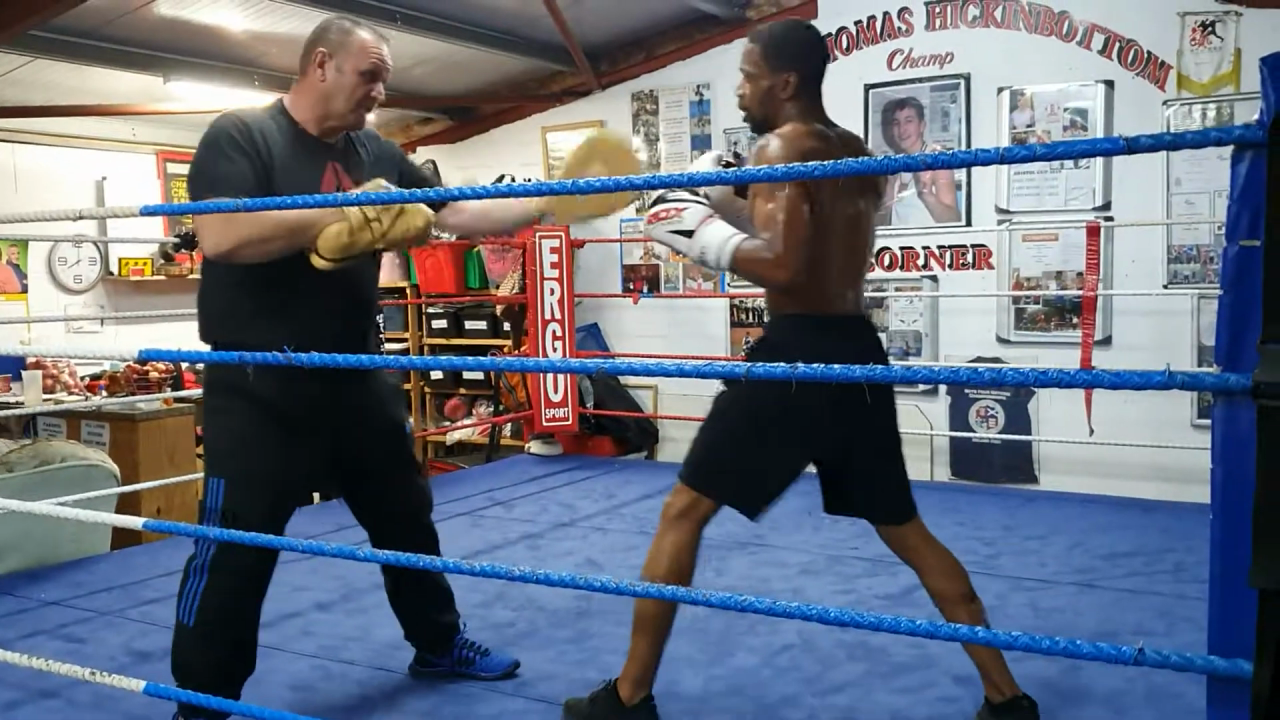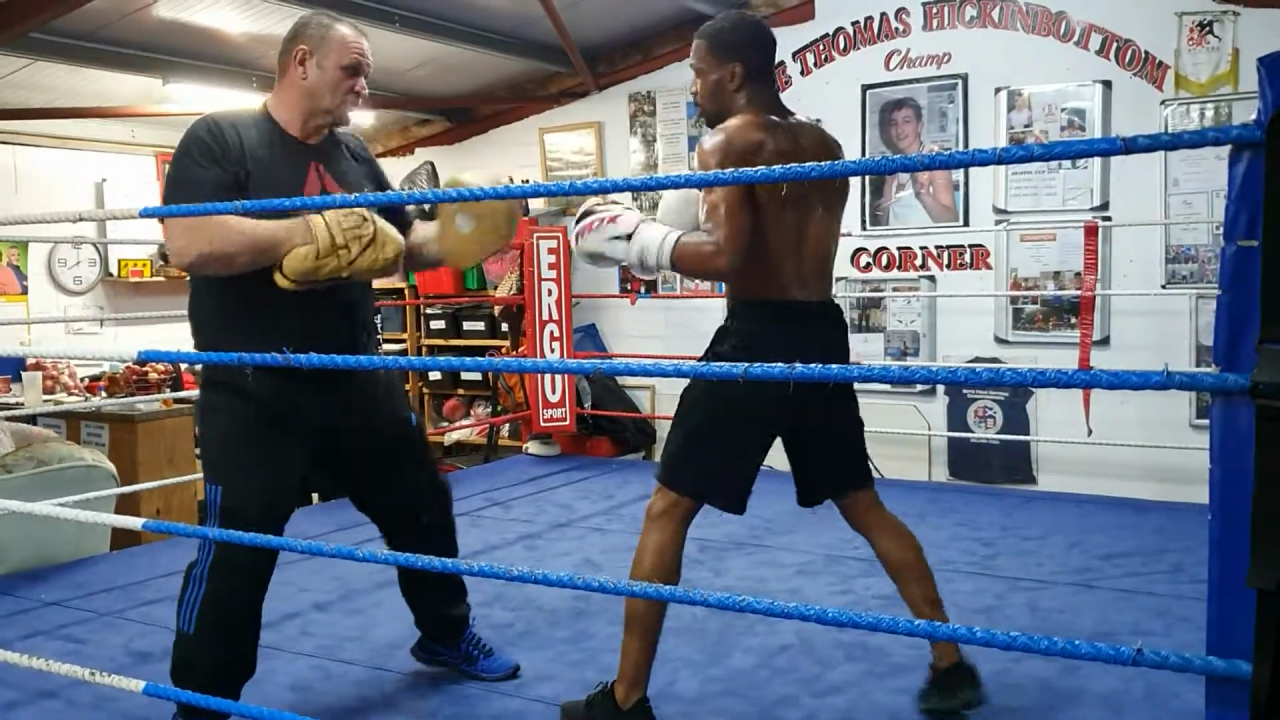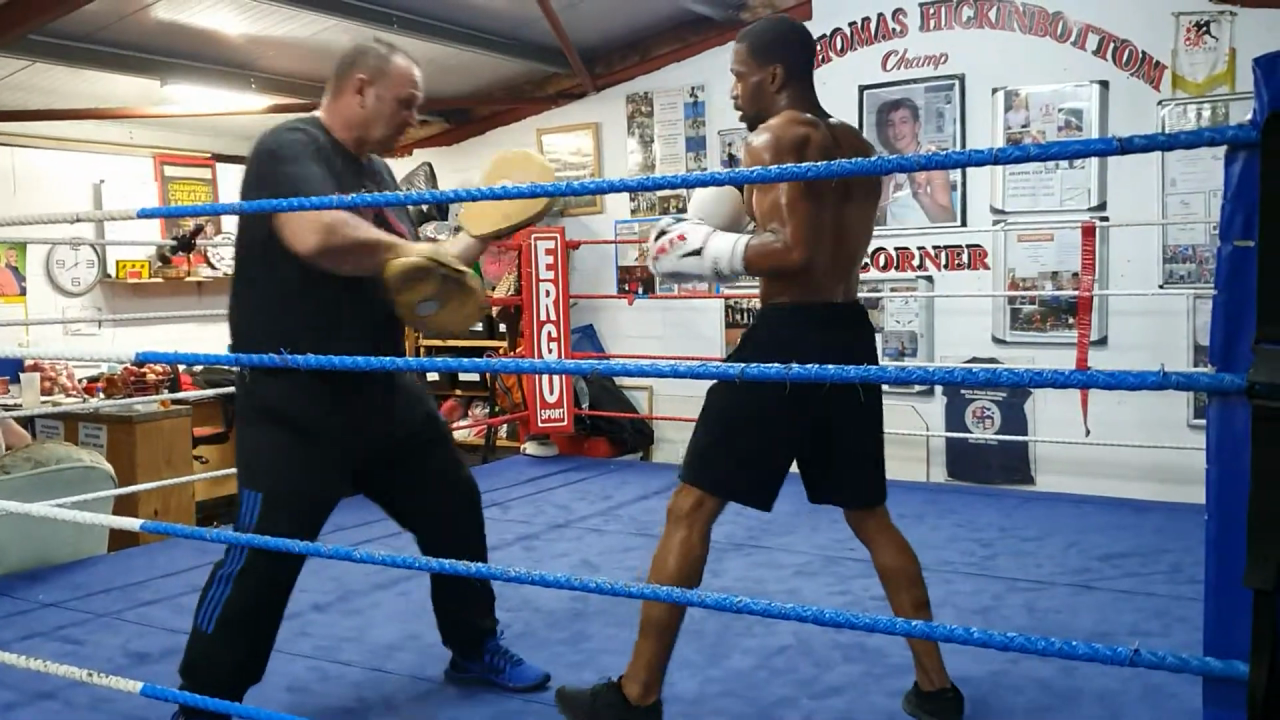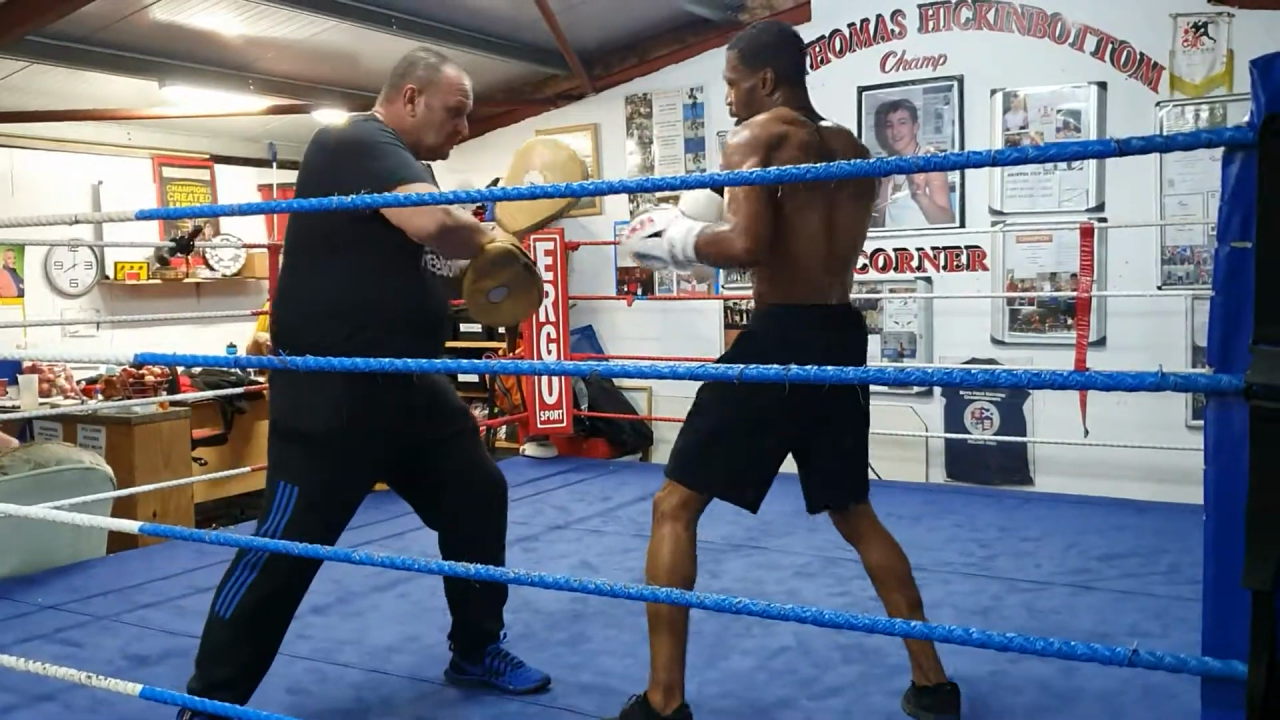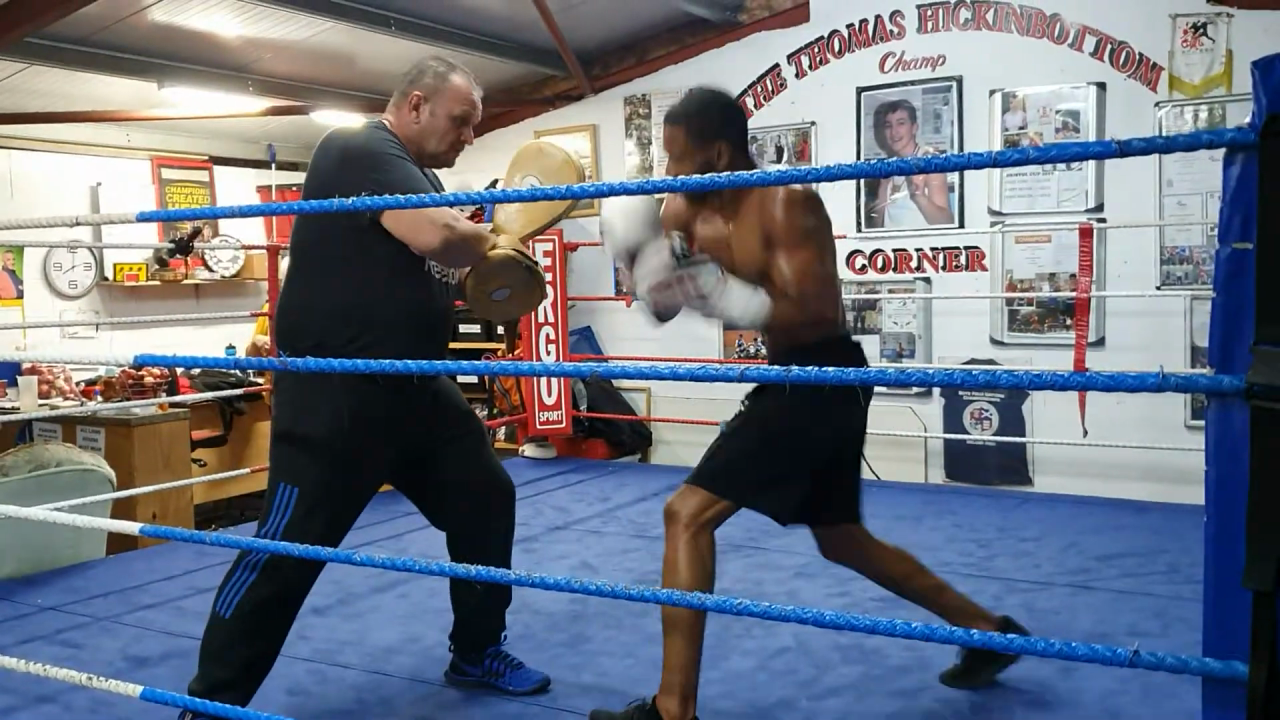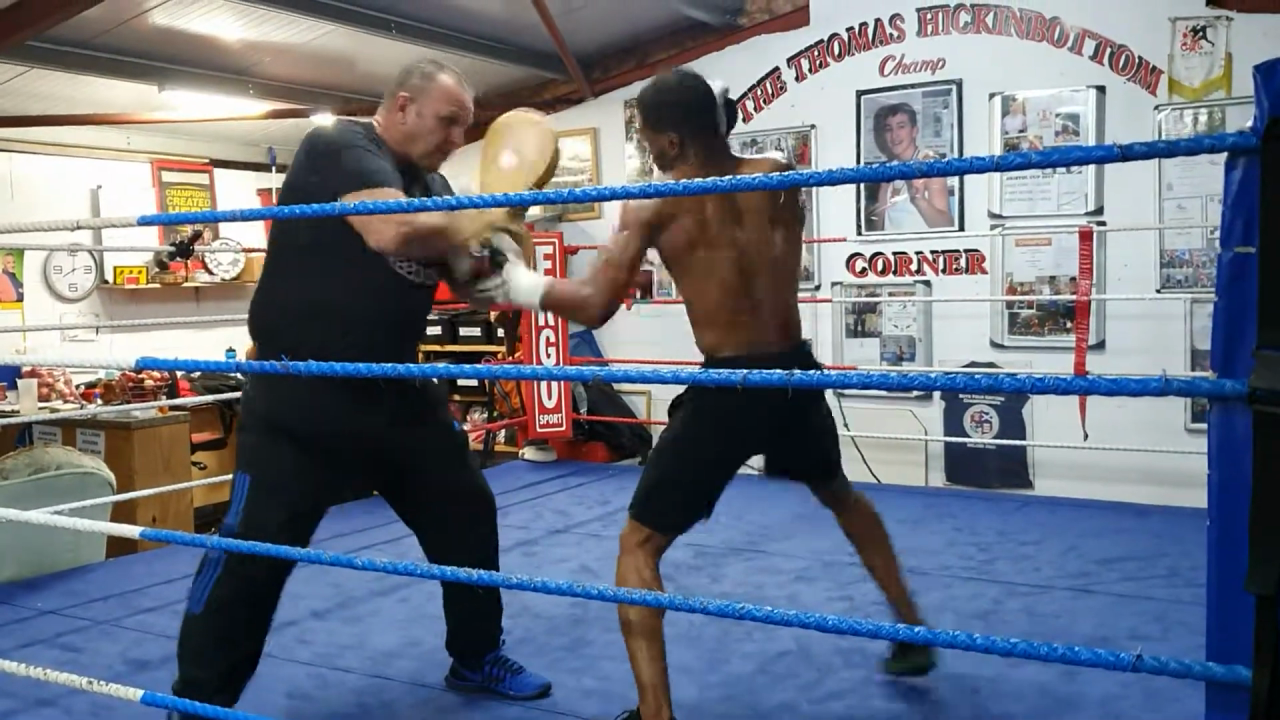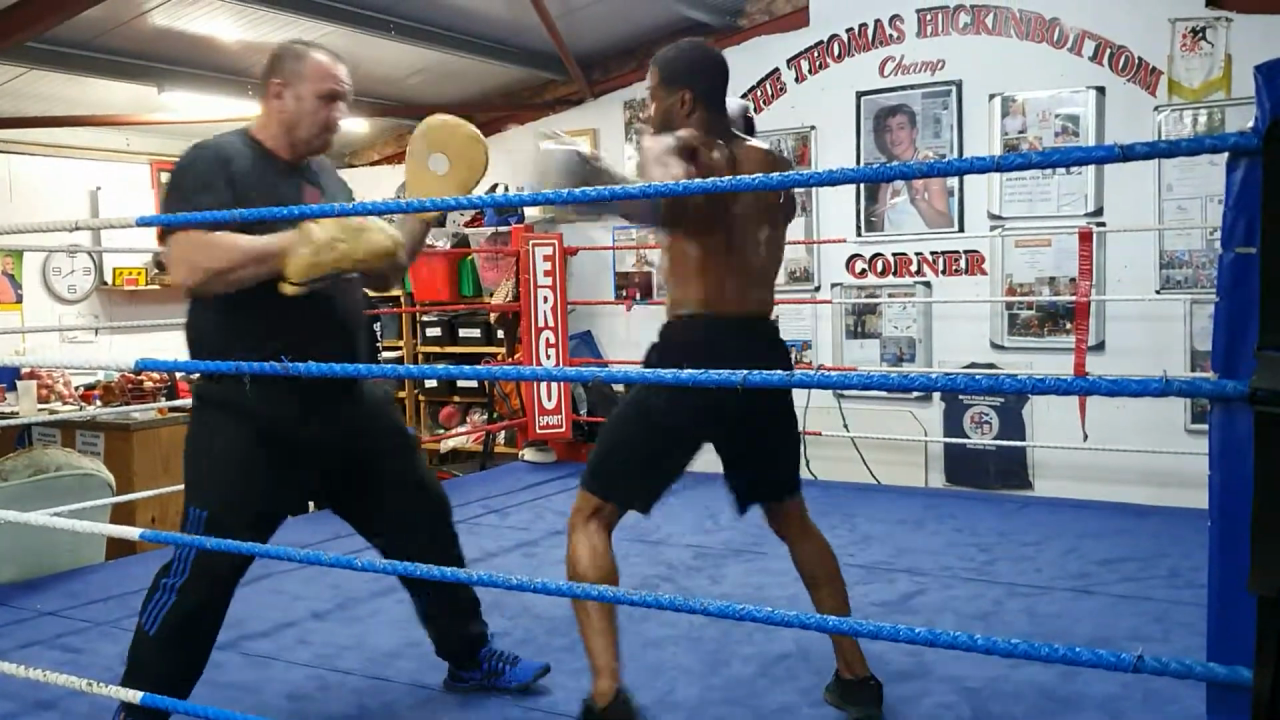
dt=0.3s
person 1, frame 1
left shoulder: (783, 147)
right shoulder: (857, 155)
left elbow: (786, 268)
left wrist: (701, 233)
right wrist: (738, 208)
left hip: (795, 352)
right hip: (857, 350)
left knee: (684, 514)
right knee: (905, 531)
person 1, frame 2
left shoulder: (727, 143)
right shoulder: (823, 145)
left elbow: (728, 259)
left wrist: (634, 238)
left hip: (758, 340)
right hip: (821, 336)
left knee: (668, 512)
right knee: (864, 505)
person 1, frame 3
left shoulder: (774, 139)
right shoulder: (858, 147)
left elbow: (796, 252)
left wrist: (704, 250)
right wrist: (744, 234)
left hip: (787, 340)
right hip: (849, 338)
left knee: (690, 509)
right knee: (870, 515)
person 1, frame 4
left shoulder: (757, 136)
right shoulder: (851, 149)
left elbow: (745, 245)
left wrist: (671, 236)
right wrist: (698, 226)
left hip: (779, 343)
right hip: (840, 339)
left knee: (675, 508)
right knee: (851, 512)
person 1, frame 5
left shoulder: (785, 203)
right shoulder: (686, 207)
left elbow: (812, 311)
right elbow: (659, 300)
left wrist: (717, 294)
right wrist: (655, 263)
left hip: (815, 373)
right hip: (807, 376)
left knee: (689, 517)
right knee: (841, 536)
right ankle: (986, 629)
person 1, frame 6
left shoulder: (657, 204)
right shoulder: (777, 180)
left elbow: (593, 304)
left wrist: (516, 281)
left hip: (728, 390)
right hip: (796, 376)
left knee: (639, 545)
right knee: (838, 493)
right ankle: (908, 628)
person 1, frame 7
left shoulder: (674, 147)
right shoulder: (772, 163)
left elbow: (668, 197)
left wrist: (590, 180)
left hip: (691, 354)
right hip: (760, 353)
left knee: (589, 516)
right knee: (789, 515)
person 2, frame 1
left shoulder: (370, 152)
right shoulder: (240, 135)
left elbow: (455, 214)
right elbow: (221, 237)
right wrist: (344, 216)
left hip: (353, 381)
right hip: (257, 388)
left knee: (405, 515)
right knee: (235, 546)
left ankle: (438, 644)
person 2, frame 2
left shoulder: (356, 156)
right shoulder: (220, 139)
left elbow: (406, 246)
right elbow: (188, 244)
left wrist: (460, 239)
right wrist: (313, 235)
left hip: (359, 380)
right hip: (256, 392)
left knee: (422, 504)
right knee: (236, 551)
left ankle: (446, 634)
person 2, frame 3
left shoulder: (376, 173)
right shoulder: (290, 148)
left elbow: (398, 266)
right elbow: (321, 234)
left wrist: (478, 236)
right wrist: (411, 255)
left hip: (383, 389)
right hip: (292, 401)
left knee: (455, 508)
right knee: (265, 554)
left ankle: (474, 649)
person 2, frame 4
left shoulder: (406, 163)
right shoulder: (353, 144)
left elbow: (436, 258)
right elbow: (435, 224)
right wrist: (487, 239)
left hip: (411, 386)
right hip: (333, 389)
left knee: (480, 500)
right knee: (288, 546)
left ankle: (476, 651)
person 2, frame 5
left shoulder: (419, 172)
right shoulder: (359, 151)
left elbow: (443, 269)
right elbow: (436, 235)
left wrist: (508, 240)
right wrist: (489, 242)
left hip: (416, 388)
right hip: (335, 393)
left knee: (487, 502)
right knee: (290, 548)
left ankle: (477, 652)
person 2, frame 6
left shoulder: (428, 185)
right shoulder: (339, 146)
left elbow: (464, 272)
right elbow: (392, 232)
left wrist: (501, 212)
right wrist: (465, 228)
left hip: (392, 392)
right hip: (299, 394)
left knee: (466, 512)
right knee: (252, 548)
left ankle: (477, 658)
person 2, frame 7
left shoulder: (327, 178)
right shoulder: (213, 164)
left elbow: (378, 273)
right elbow: (192, 266)
left wrist: (423, 215)
right wrist: (305, 244)
left hip: (343, 399)
right hip: (249, 409)
left knee: (423, 518)
right knee: (206, 565)
left ankle: (469, 655)
